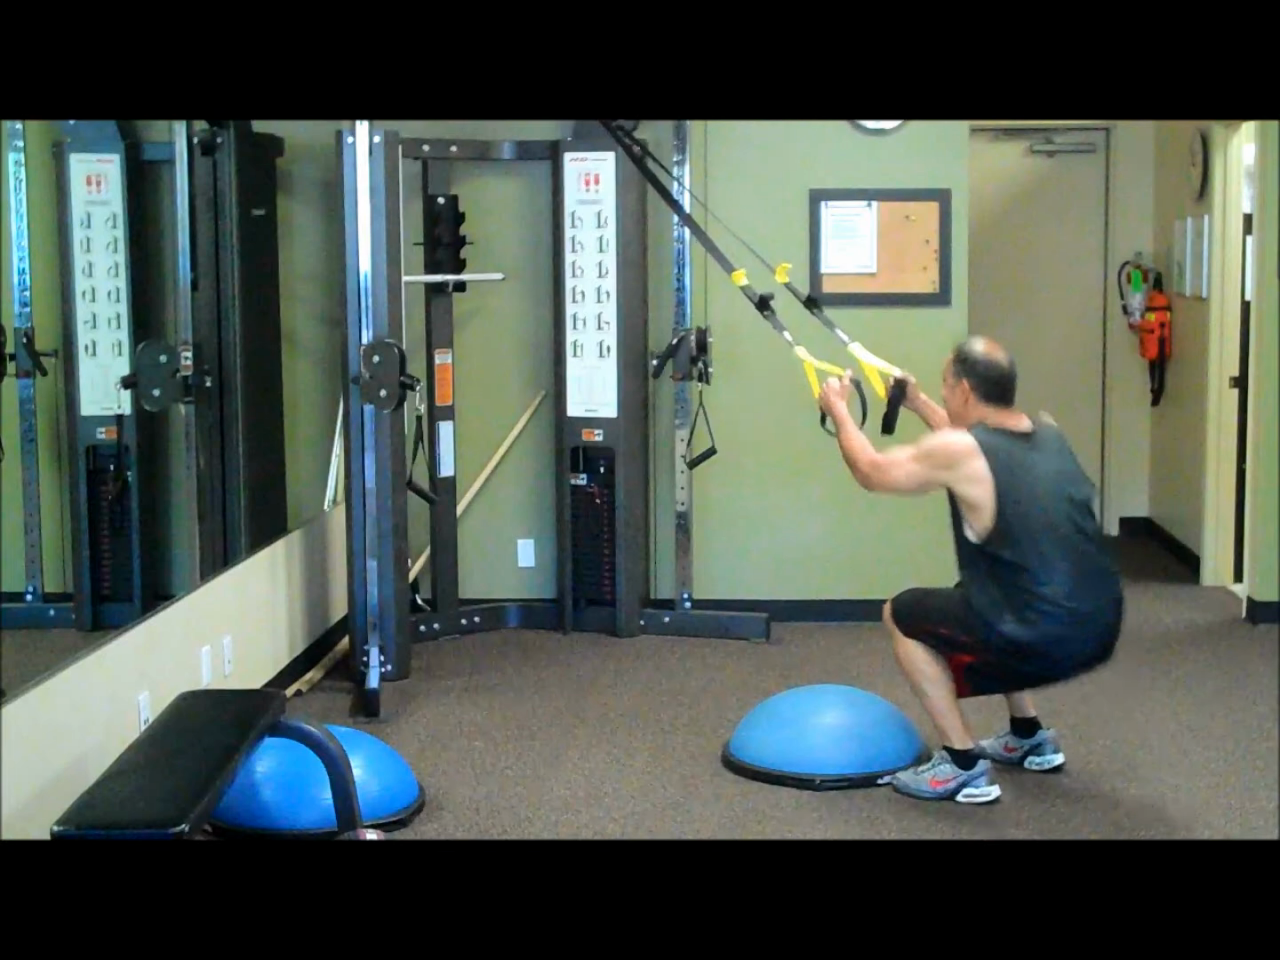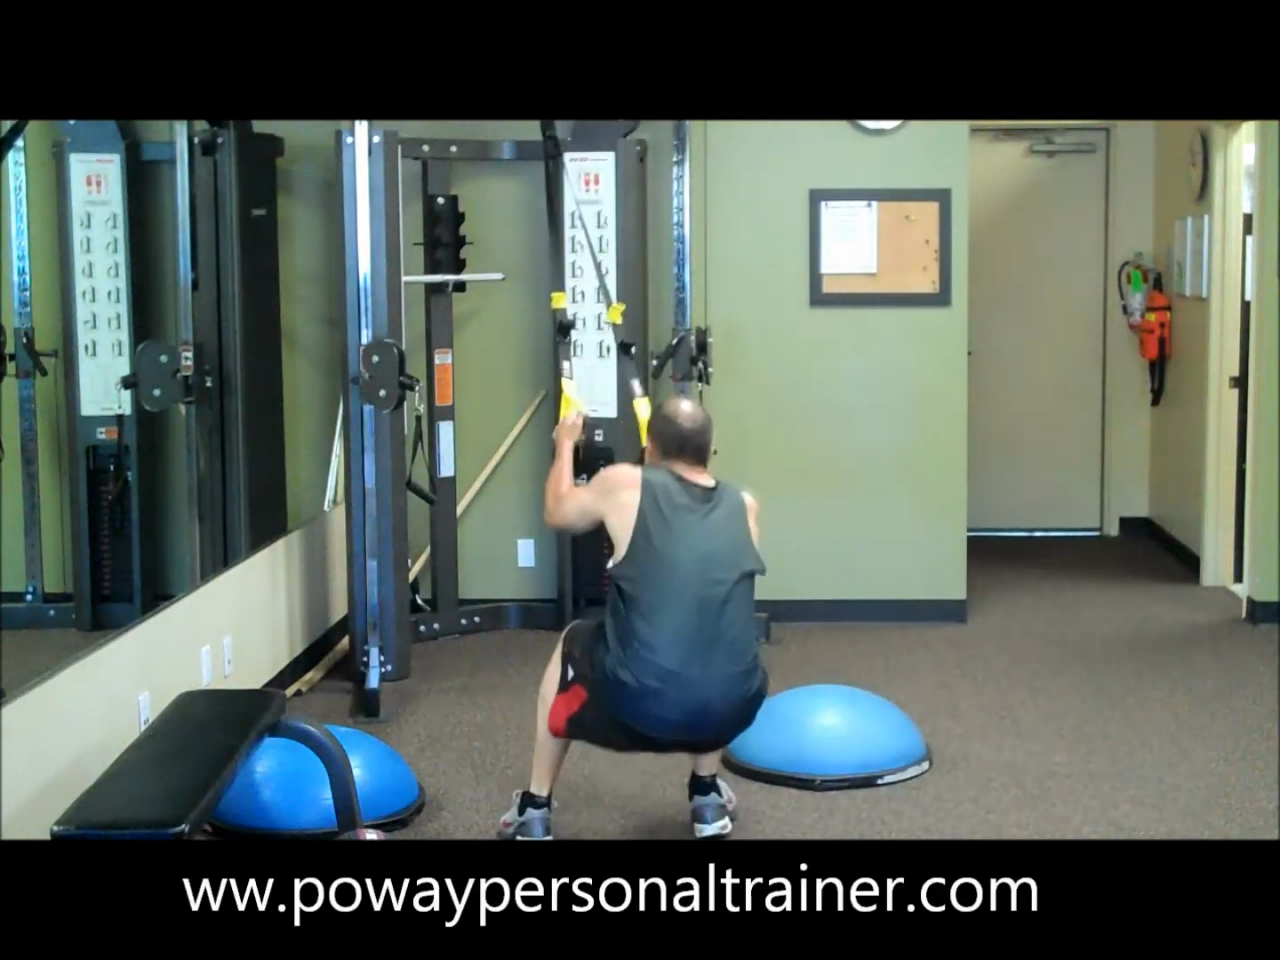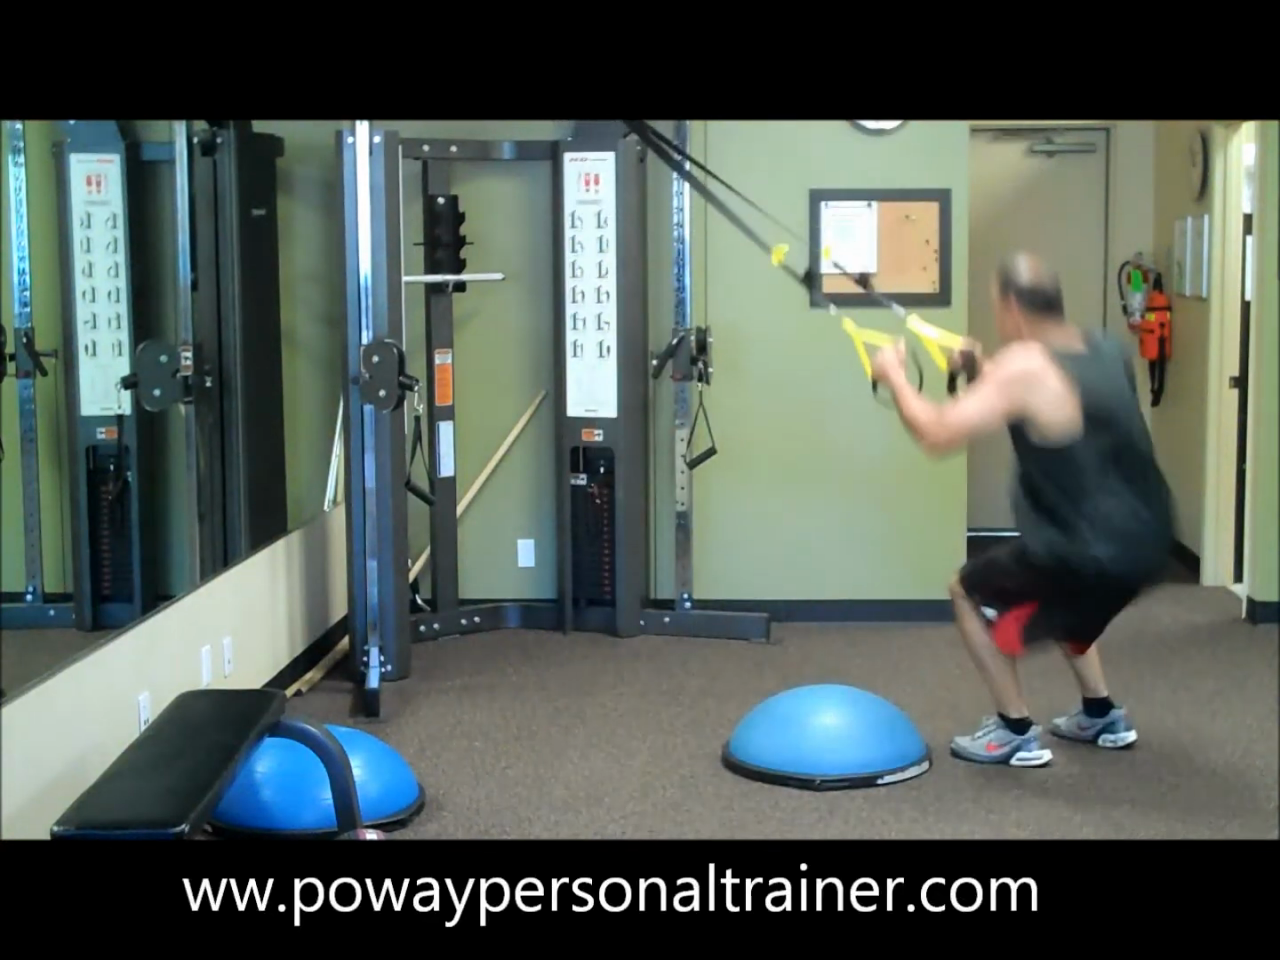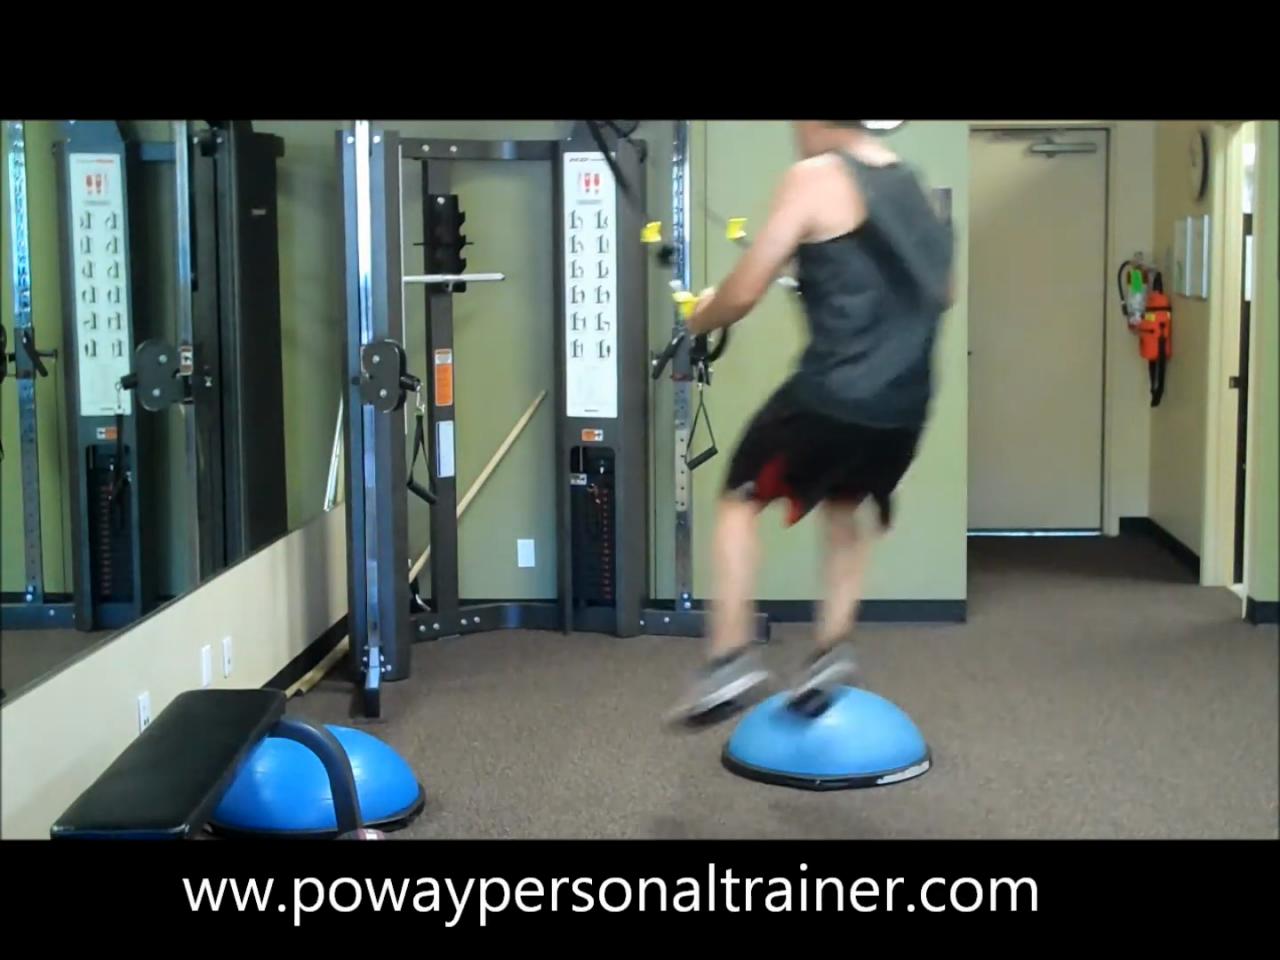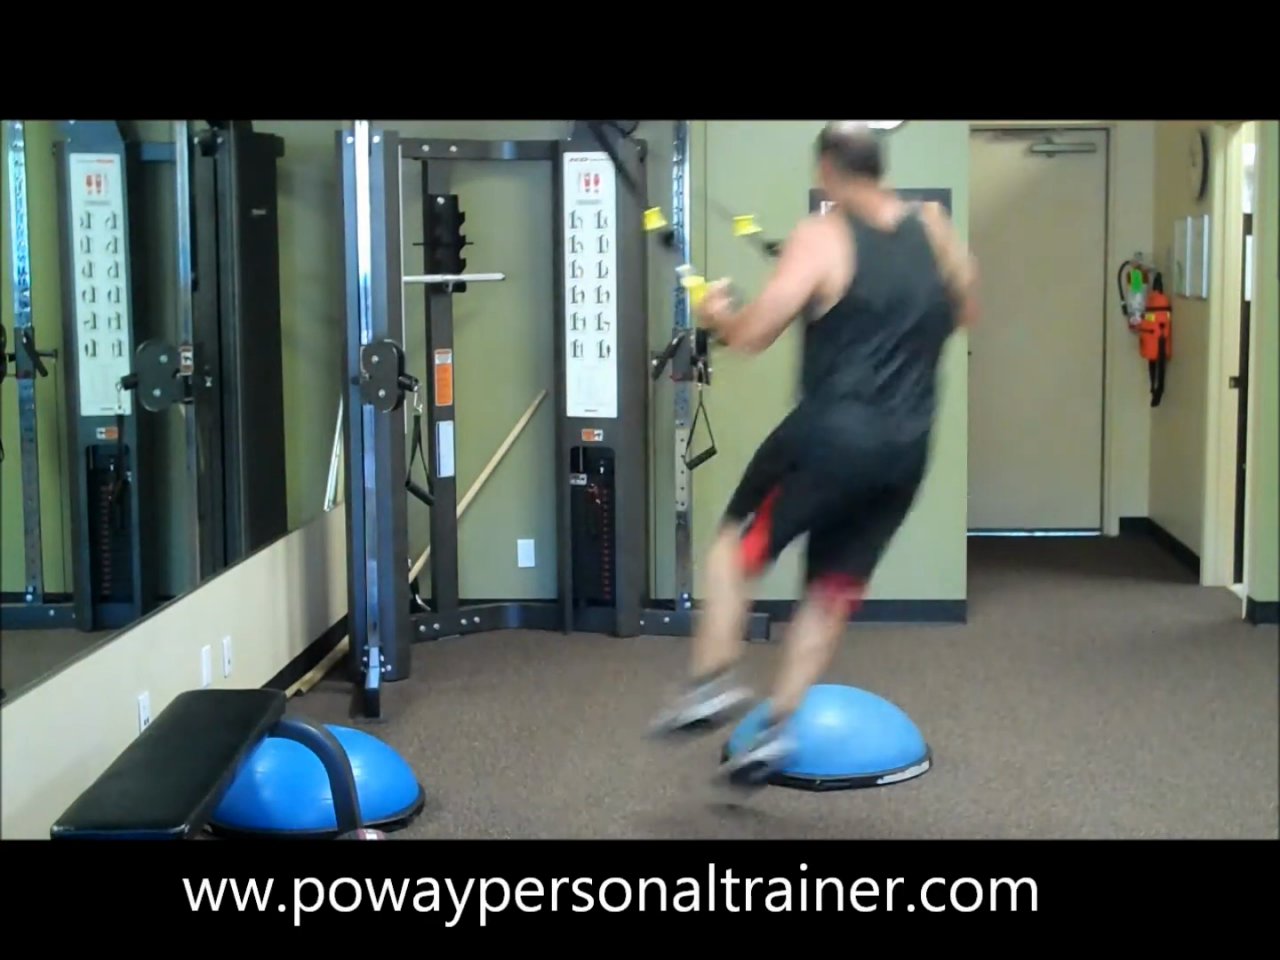
dt=1s
person 1, frame 1
left shoulder: (959, 454)
right shoulder: (1050, 434)
left elbow: (872, 472)
left wrist: (837, 409)
right wrist: (915, 400)
left hip: (1047, 641)
right hip: (1101, 626)
left knee: (904, 616)
right knee: (980, 601)
left ankle: (963, 766)
right ankle: (1030, 736)
person 1, frame 2
left shoulder: (625, 485)
right shoulder: (744, 506)
left elbow: (558, 514)
left wrist: (565, 444)
left hip: (643, 701)
right hip: (732, 707)
left knee: (574, 648)
left ankle: (535, 811)
right ankle: (707, 797)
person 1, frame 3
left shoulder: (1025, 368)
right shoulder: (1105, 352)
left elbow: (939, 435)
left wrist: (894, 375)
right wrist: (979, 365)
left hip: (1098, 552)
right hip: (1148, 542)
left knee: (971, 595)
right knee: (1067, 612)
left ankle: (1016, 733)
right ankle: (1103, 715)
person 1, frame 4
left shoulder: (816, 177)
right shoulder: (913, 188)
left elbow: (744, 293)
right elbow: (939, 295)
left wrist: (701, 317)
left hip: (834, 393)
right hip: (905, 403)
left knee: (739, 502)
right knee: (844, 509)
left ankle: (730, 659)
right ankle: (830, 649)
person 1, frame 5
left shoulder: (821, 237)
right shoulder: (934, 227)
left elbow: (749, 336)
right elbow: (962, 314)
left wrist: (715, 312)
left hip: (830, 442)
right hip: (902, 455)
left knee: (736, 544)
right knee: (830, 592)
left ankle: (712, 682)
right ankle: (779, 726)
